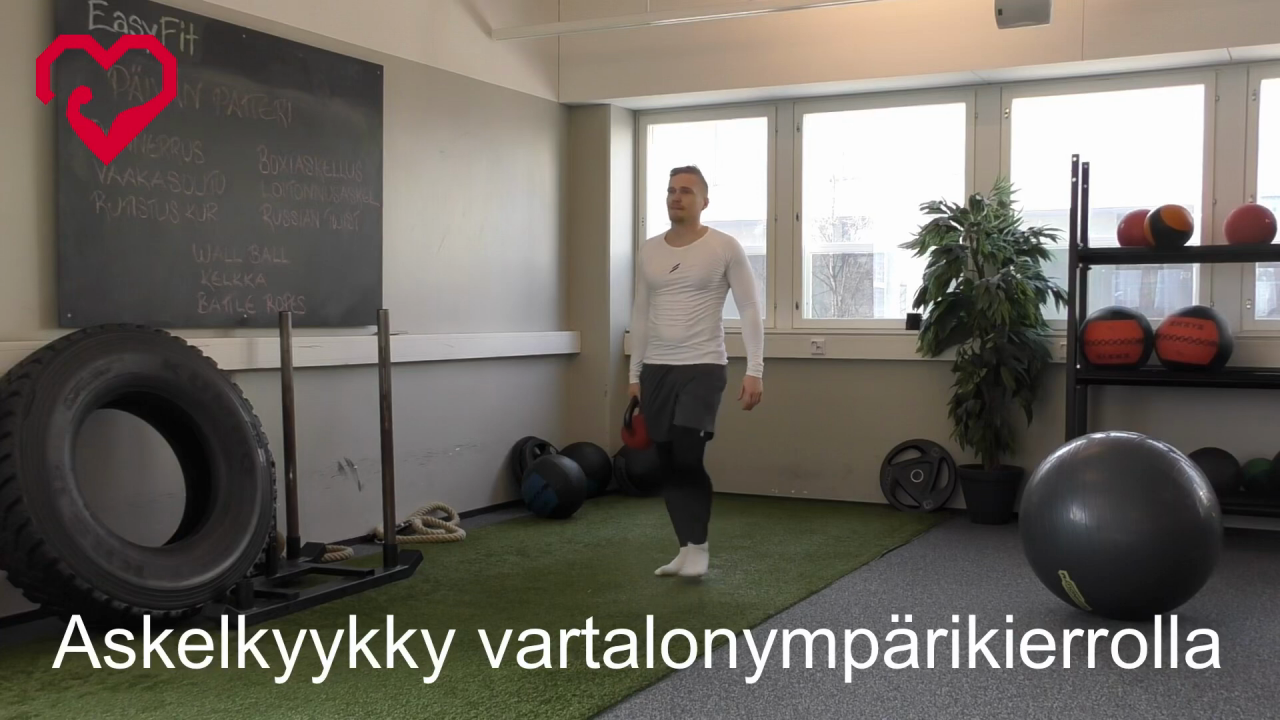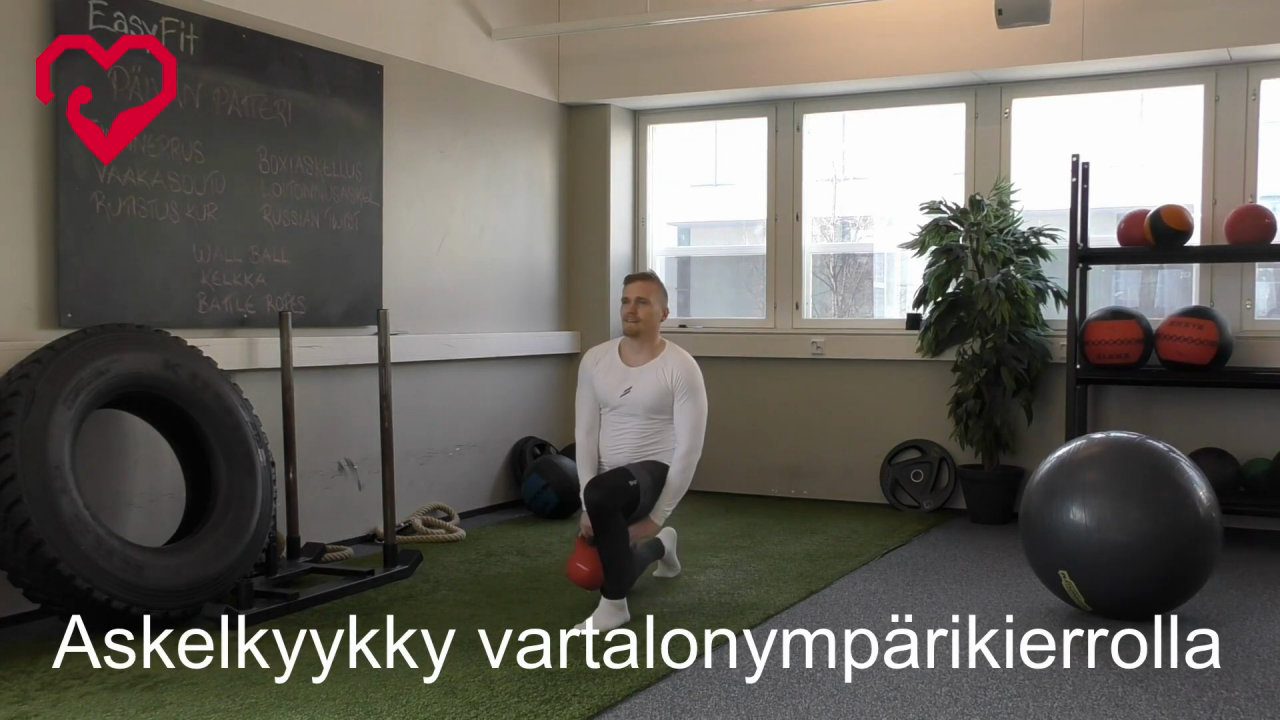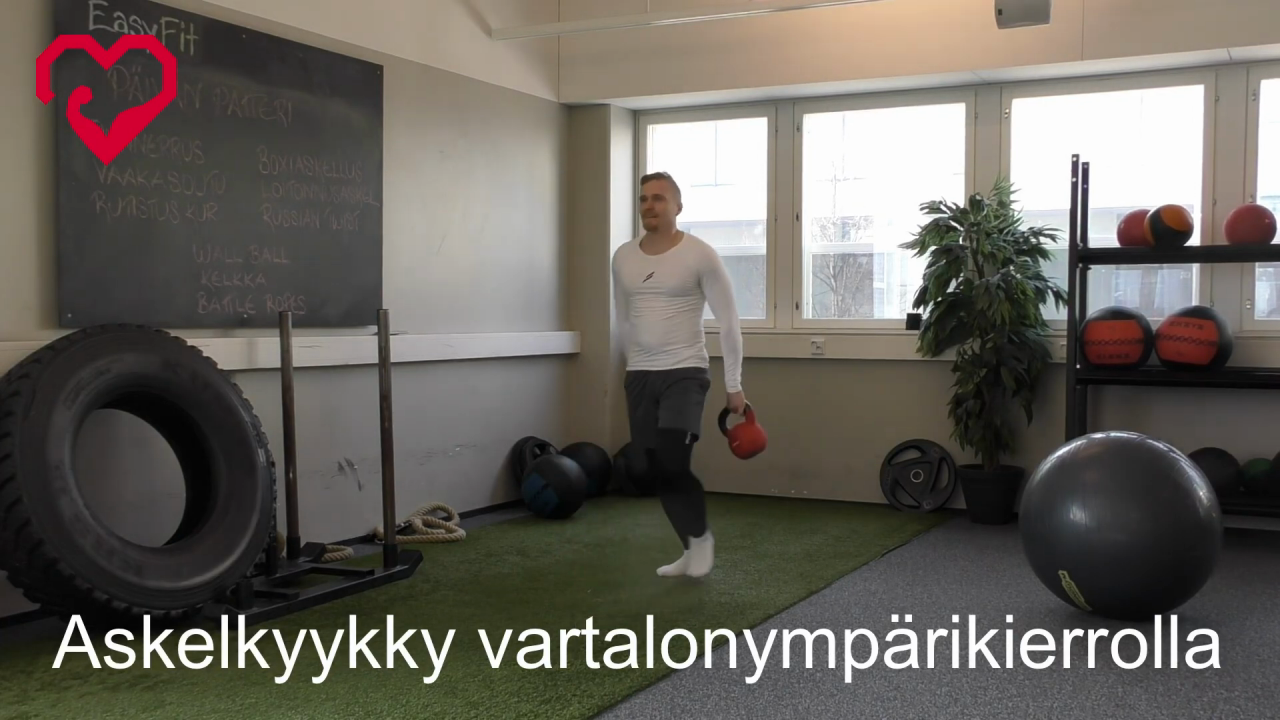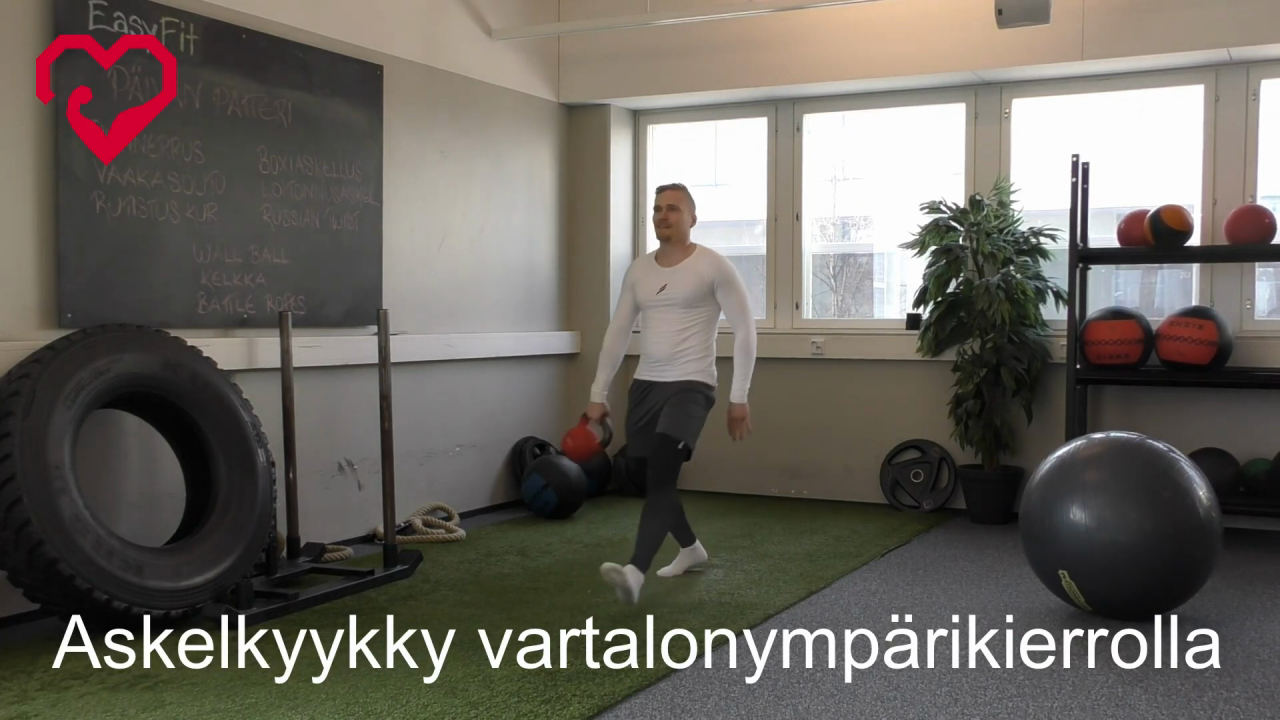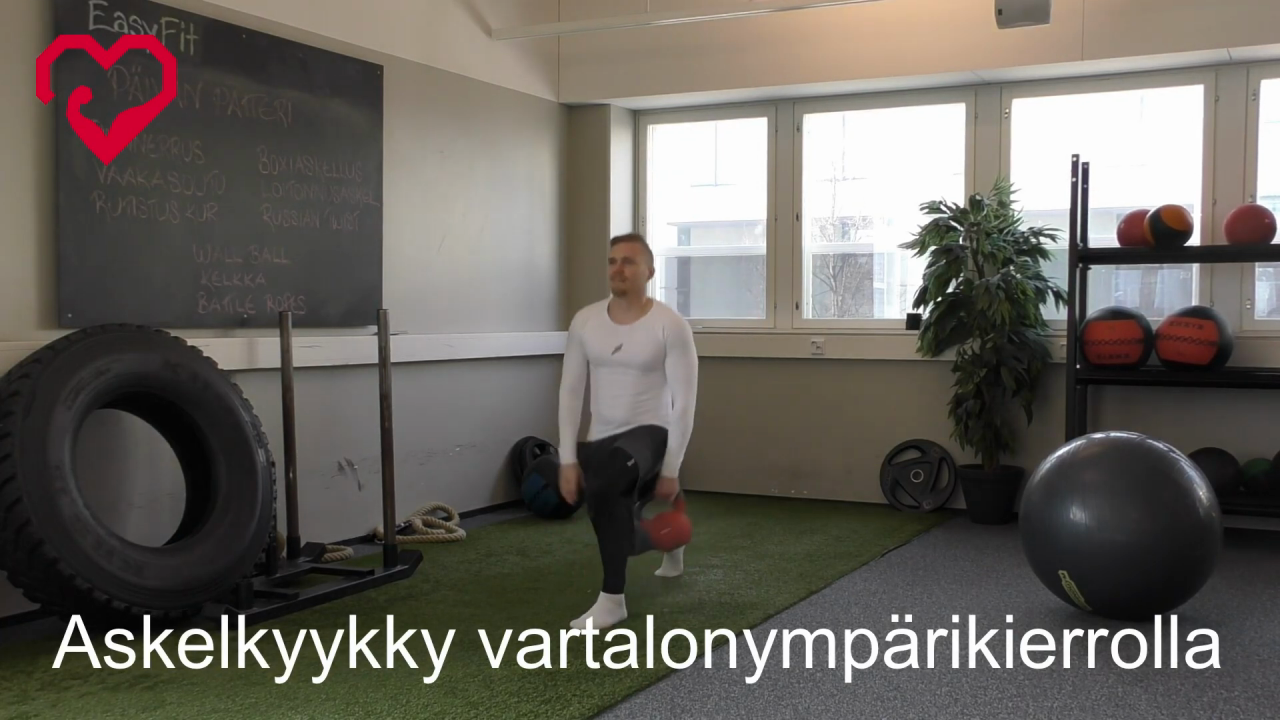
dt=1s
person 1, frame 1
left shoulder: (724, 248)
right shoulder: (648, 251)
left elbow: (750, 311)
right elbow: (640, 316)
left wrist: (754, 371)
right wrist: (634, 374)
left hip: (702, 368)
right hip: (657, 370)
left knee: (688, 462)
right knee: (669, 465)
left ankle: (697, 548)
right ankle: (689, 546)
person 1, frame 2
left shoulder: (681, 367)
right shoulder: (594, 360)
left elbow: (690, 447)
right elbow: (585, 432)
left wrist: (656, 516)
right wrist: (587, 506)
left hip: (654, 470)
right hip: (607, 476)
left knee: (602, 495)
left ankle: (613, 606)
right ankle: (661, 545)
person 1, frame 3
left shoulder: (699, 255)
right shoulder: (623, 257)
left elbow: (728, 320)
left wrist: (734, 386)
left hip: (685, 373)
right hip: (640, 376)
left knee: (674, 465)
right knee: (658, 471)
left ankle: (701, 539)
right ankle: (691, 547)
person 1, frame 4
left shoulder: (713, 266)
right shoulder: (638, 270)
left elbow: (745, 332)
right elbow: (617, 332)
left wrist: (739, 398)
right wrist: (598, 394)
left hip: (690, 386)
right hip: (645, 384)
left knee: (659, 476)
right knee: (651, 478)
left ankle: (634, 573)
right ankle: (690, 548)
person 1, frame 5
left shoulder: (669, 324)
right shoulder: (584, 321)
left elbow: (685, 399)
right elbow: (570, 391)
left wrist: (671, 468)
right wrist: (568, 458)
left hip: (648, 431)
right hip: (601, 438)
left knee: (602, 486)
right knee: (619, 537)
left ankle: (611, 600)
right ankle: (671, 545)
